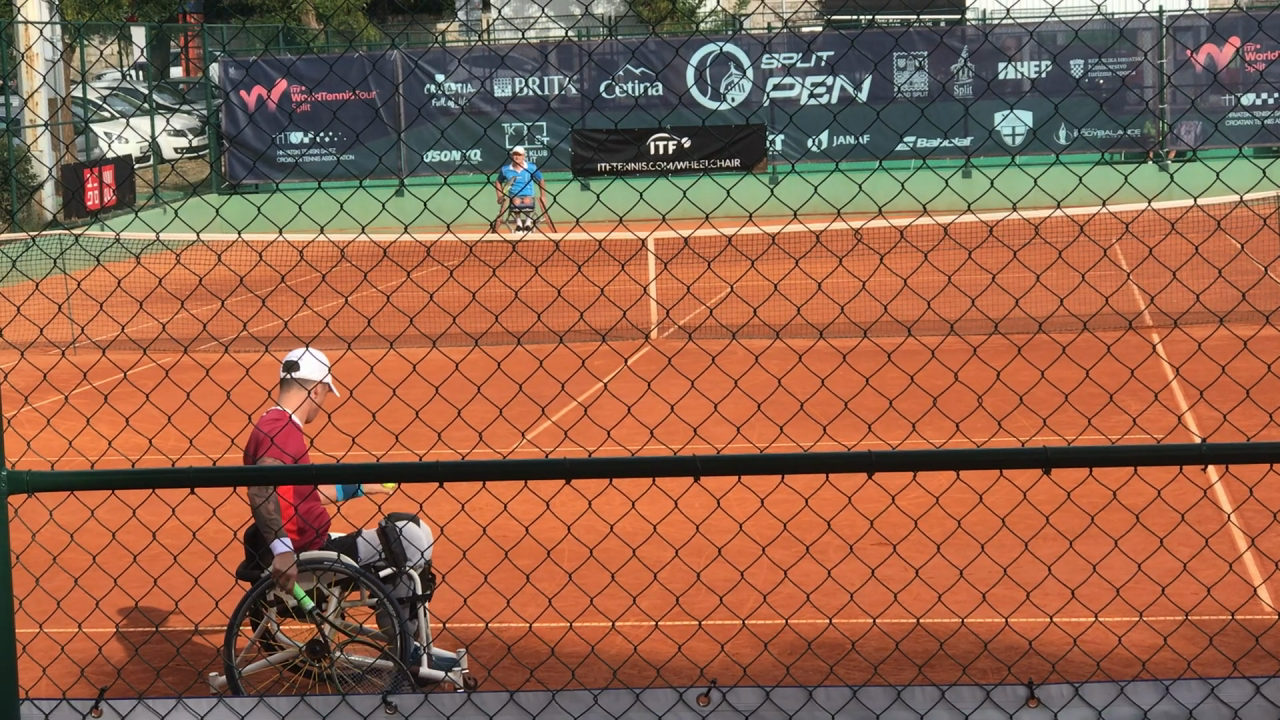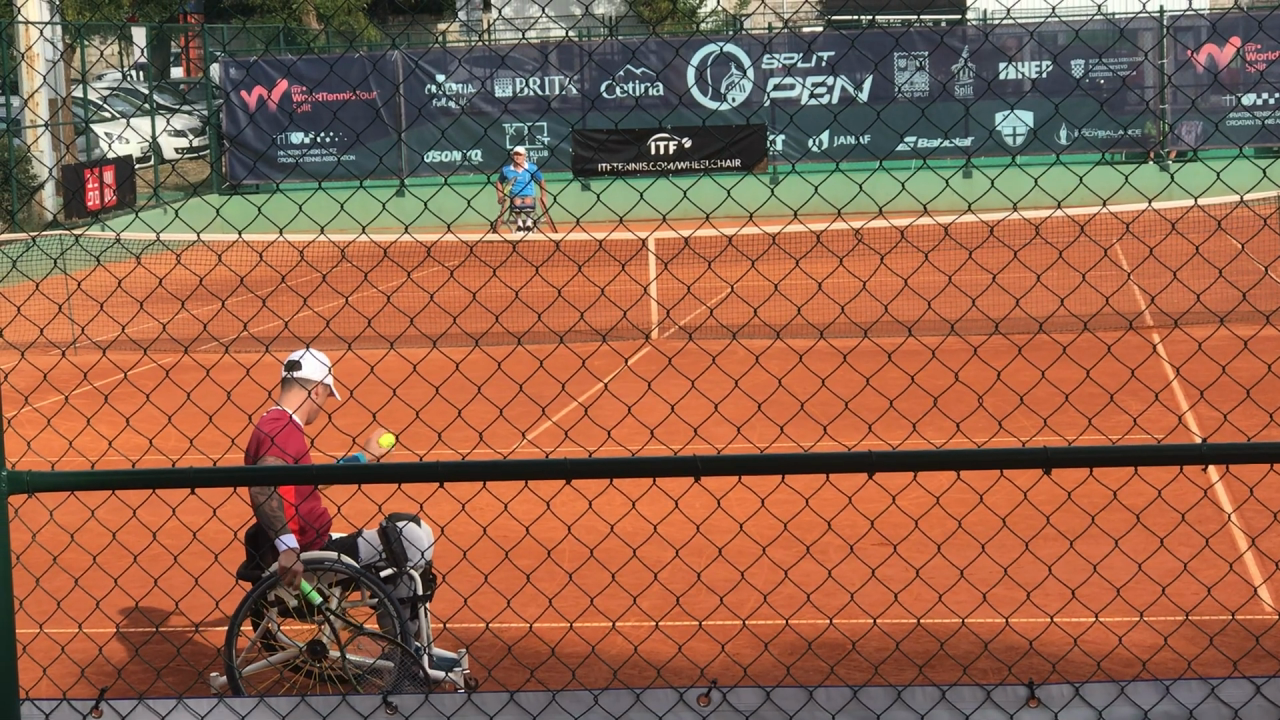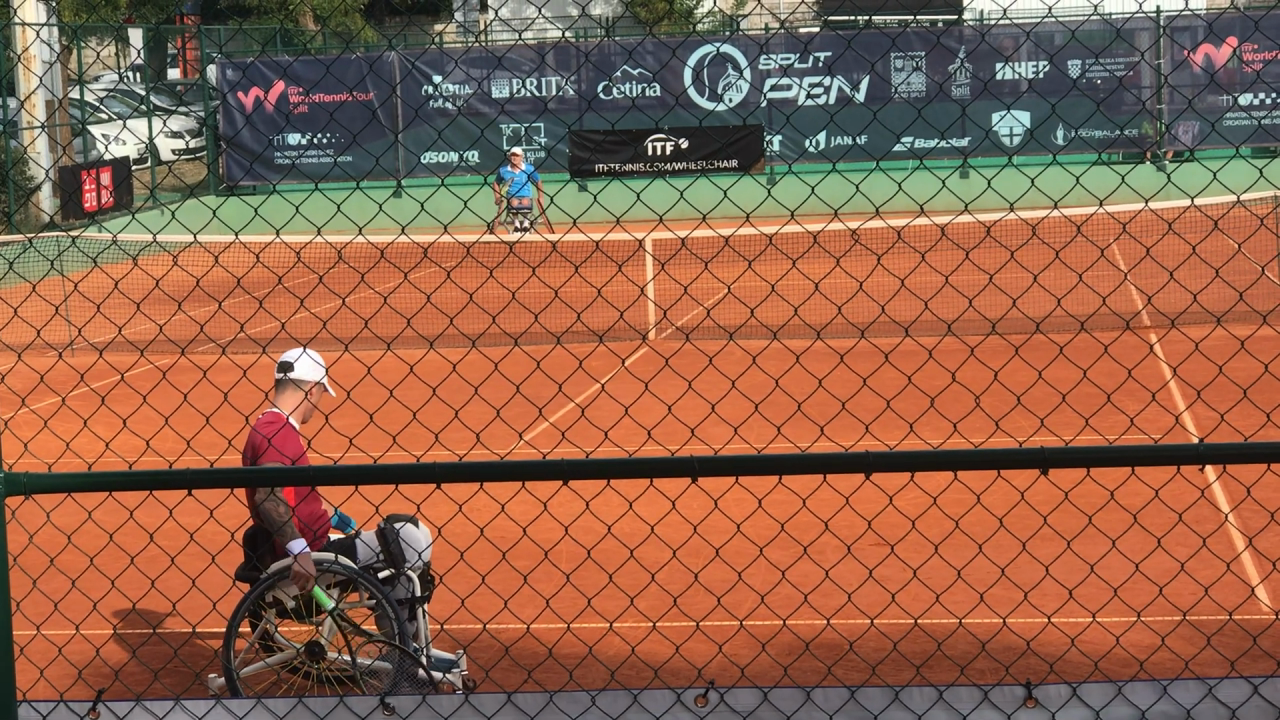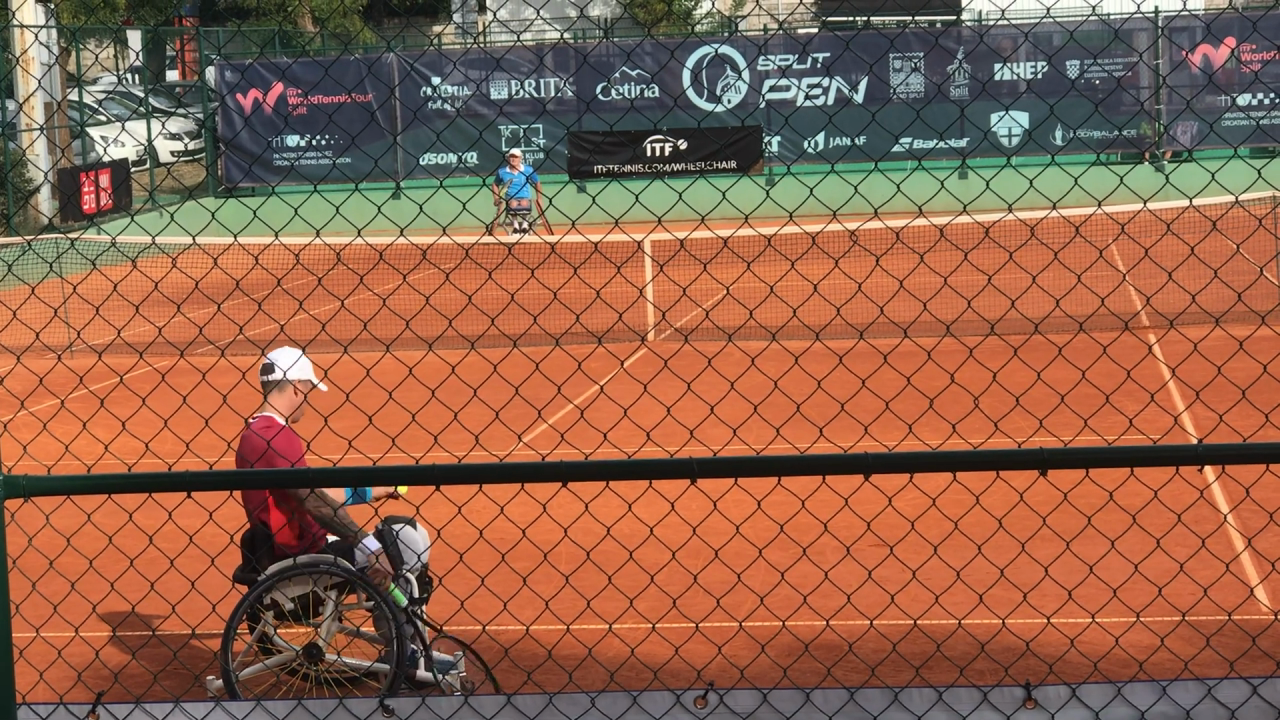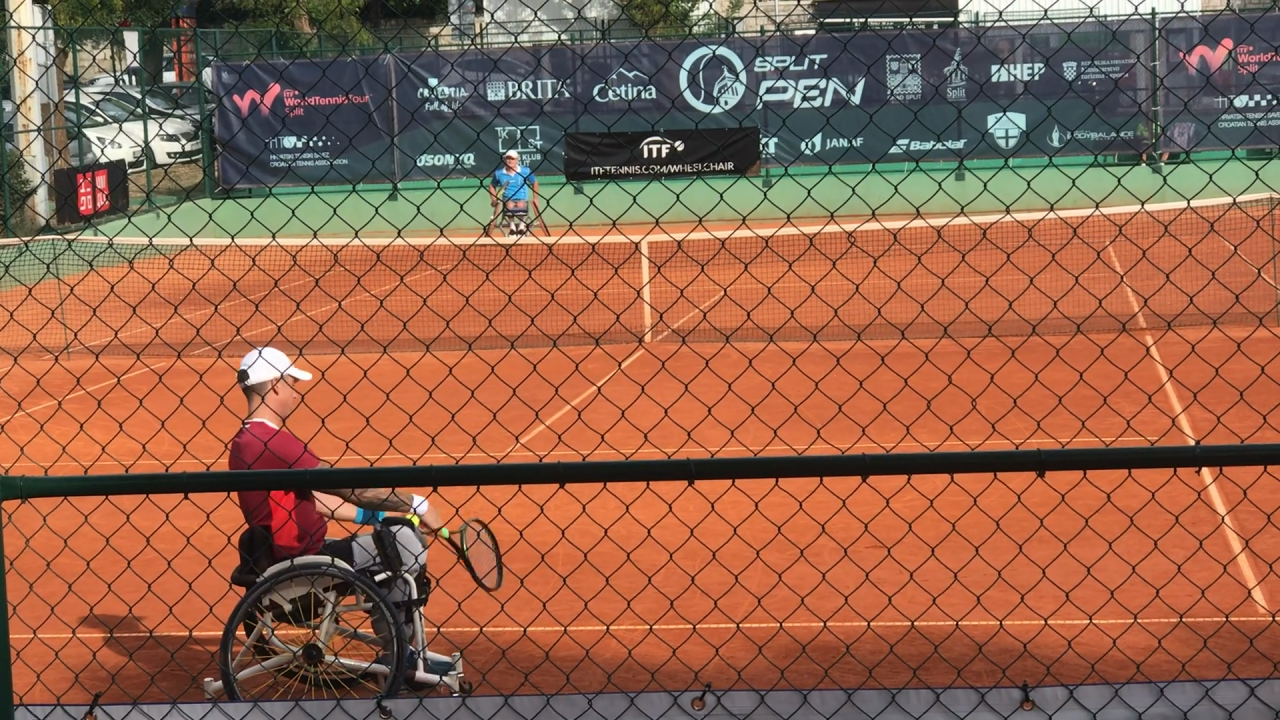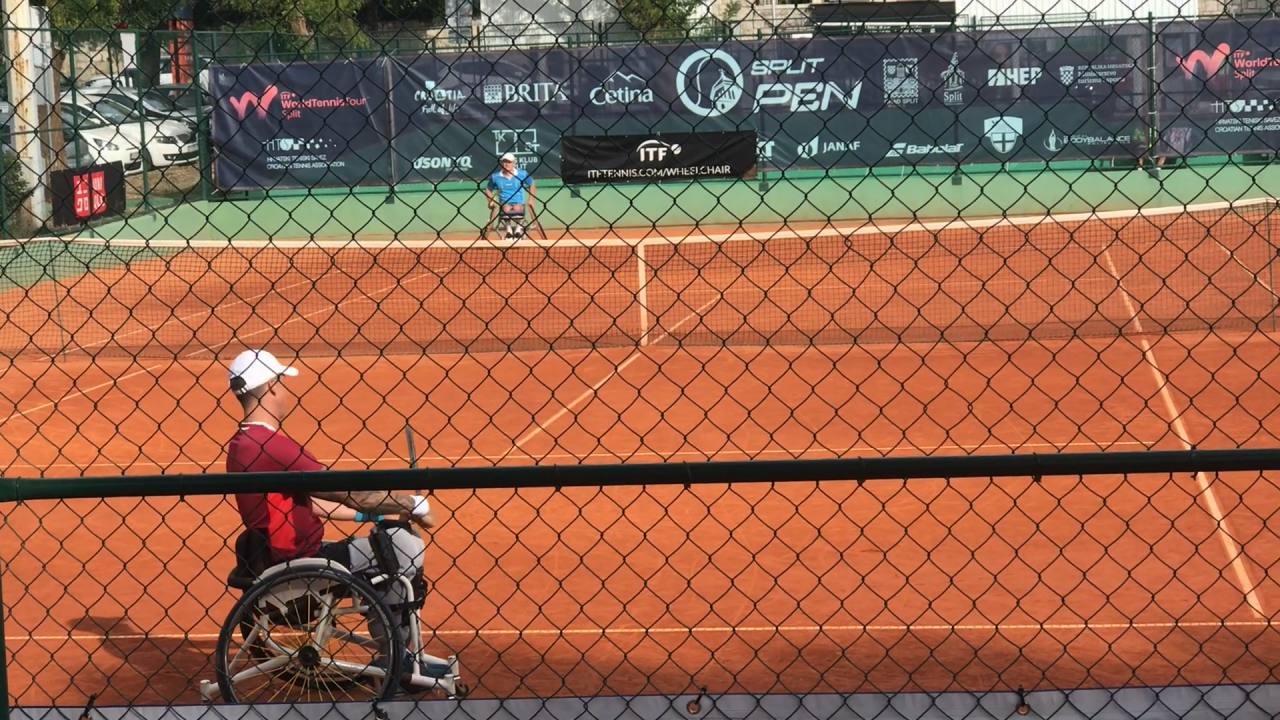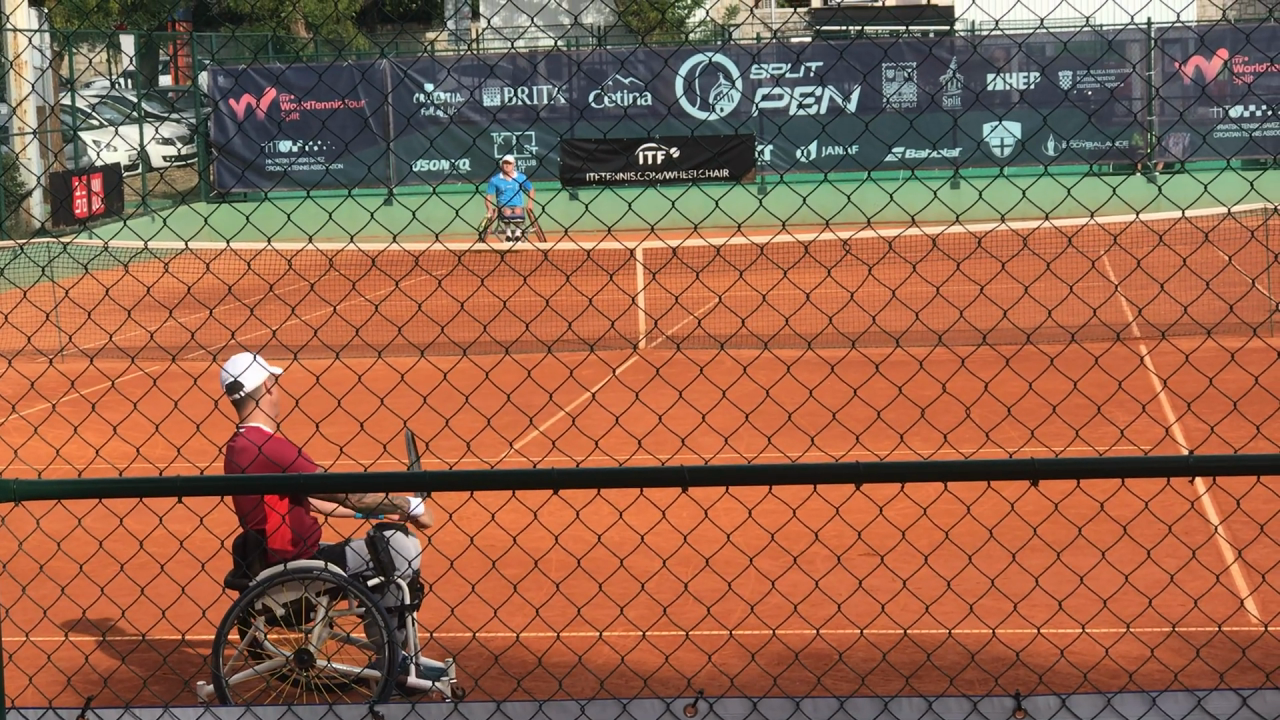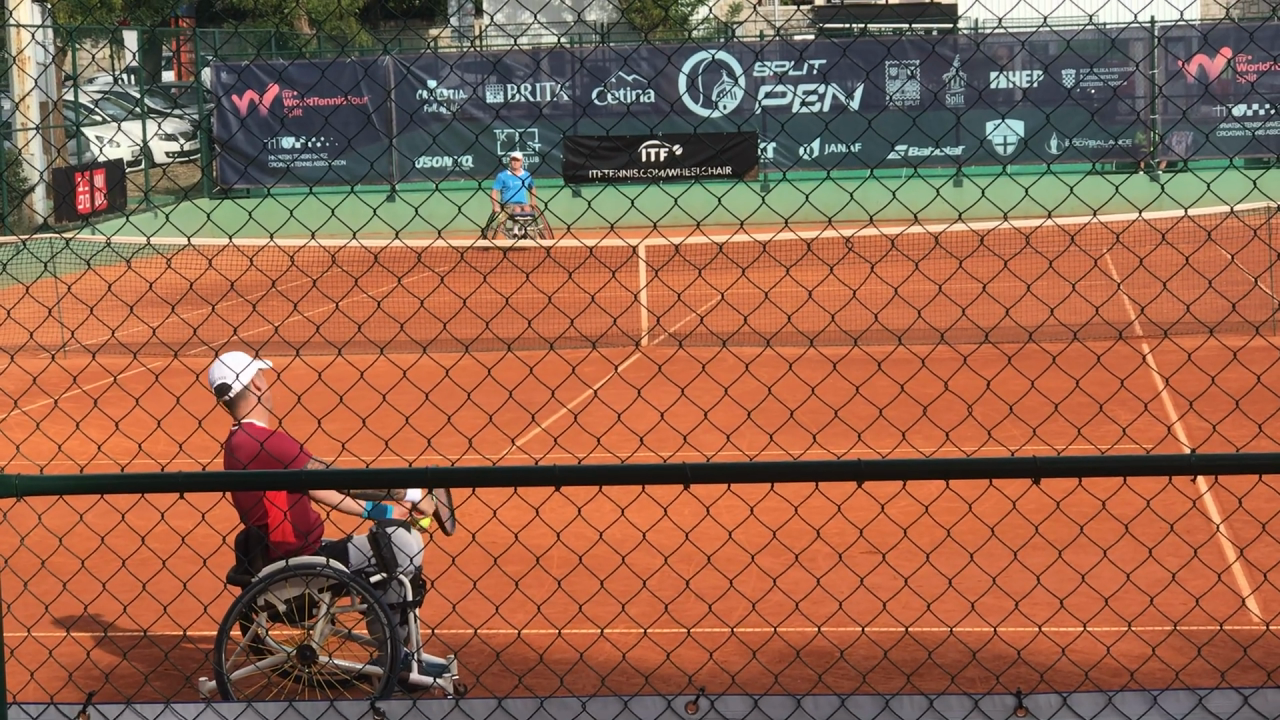
dt=0.3s
person 1, frame 1
left shoulder: (278, 425)
right shoulder: (281, 429)
right elbow: (261, 492)
left wrist: (358, 489)
right wrist: (282, 549)
left hip: (309, 546)
right hip: (306, 555)
right knee: (413, 536)
person 1, frame 2
left shoulder: (278, 425)
right shoulder: (281, 428)
right elbow: (263, 490)
left wrist: (364, 457)
right wrist: (288, 547)
left hip: (311, 548)
right hip: (307, 553)
left knee: (403, 531)
right knee: (414, 536)
person 1, frame 3
left shoulder: (272, 428)
right shoulder: (278, 431)
right elbow: (268, 496)
right wrist: (300, 550)
left hip: (311, 549)
right hip: (310, 556)
left knee: (400, 532)
right knee: (412, 536)
person 1, frame 4
left shoulder: (257, 433)
right shoulder: (274, 436)
right elbow: (313, 500)
left wrist: (369, 491)
right wrist: (372, 548)
left hip: (294, 554)
right hip: (304, 558)
right knee: (412, 537)
person 1, frame 5
left shoulder: (248, 440)
right shoulder: (271, 442)
left elbow: (313, 499)
right elbow: (349, 489)
left wrist: (375, 516)
right wrist: (417, 504)
left hip: (295, 556)
left knee: (395, 536)
right knee: (409, 539)
person 1, frame 6
left shoulder: (245, 443)
right shoulder: (269, 446)
left elbow: (310, 502)
right elbow: (349, 492)
left wrist: (375, 513)
right wrist: (415, 505)
left hip: (291, 559)
left knee: (396, 538)
right knee: (407, 543)
person 1, frame 7
left shoulder: (244, 444)
right shoulder: (266, 446)
left elbow: (310, 501)
right elbow: (344, 493)
left wrist: (374, 511)
right wrist: (412, 505)
left hip: (287, 561)
left knee: (389, 539)
right knee: (402, 546)
person 1, frame 8
left shoulder: (246, 440)
right shoulder: (258, 442)
left elbow: (322, 486)
left wrist: (384, 513)
right wrist: (411, 492)
left hip: (295, 556)
left knee: (400, 538)
right knee: (404, 542)
